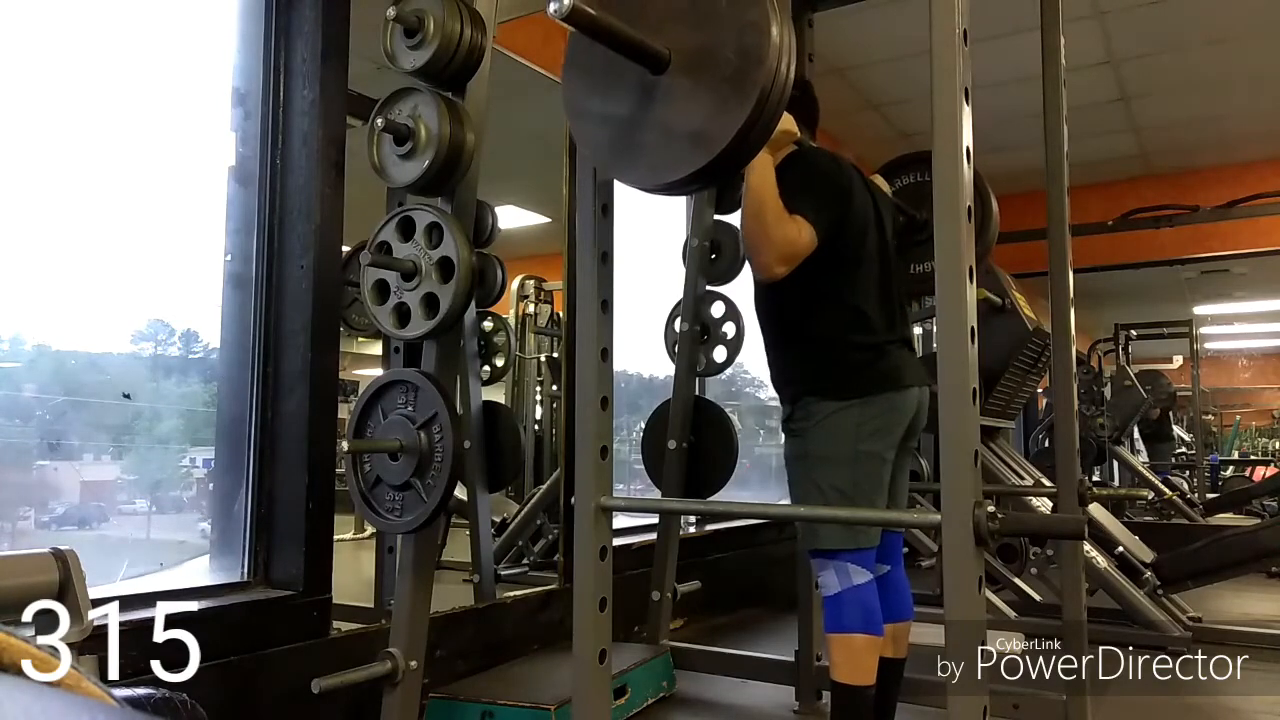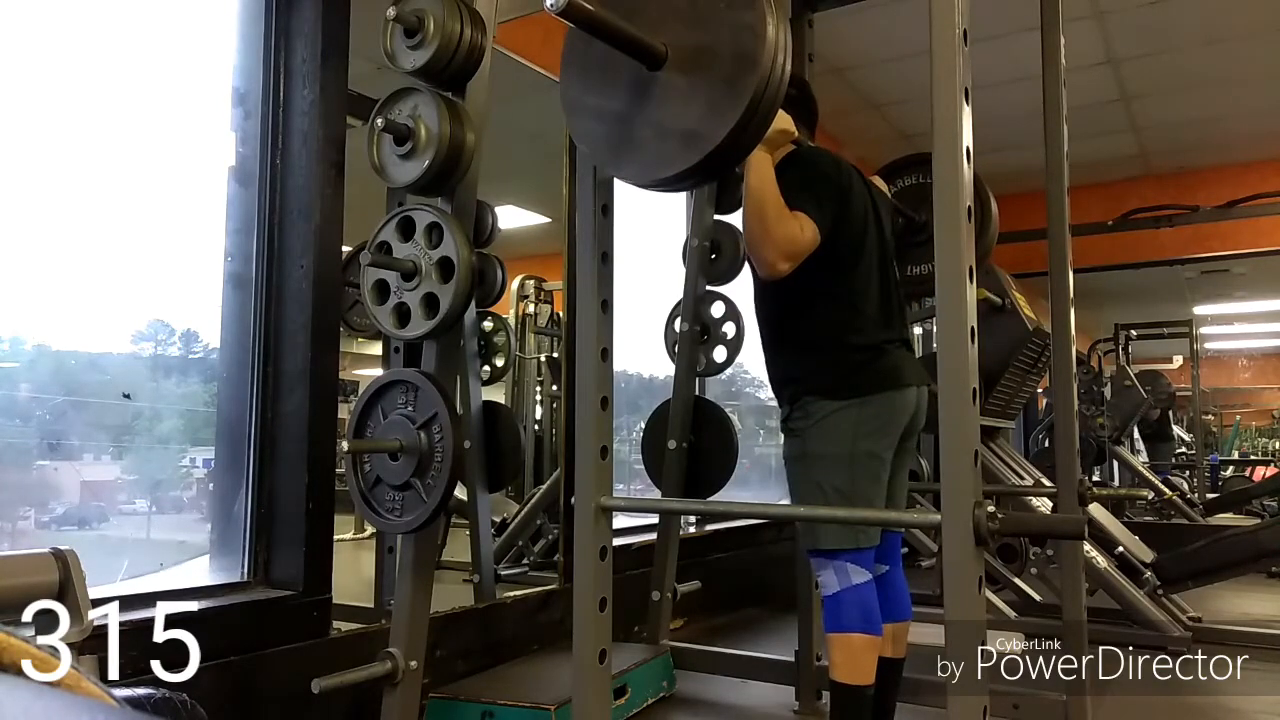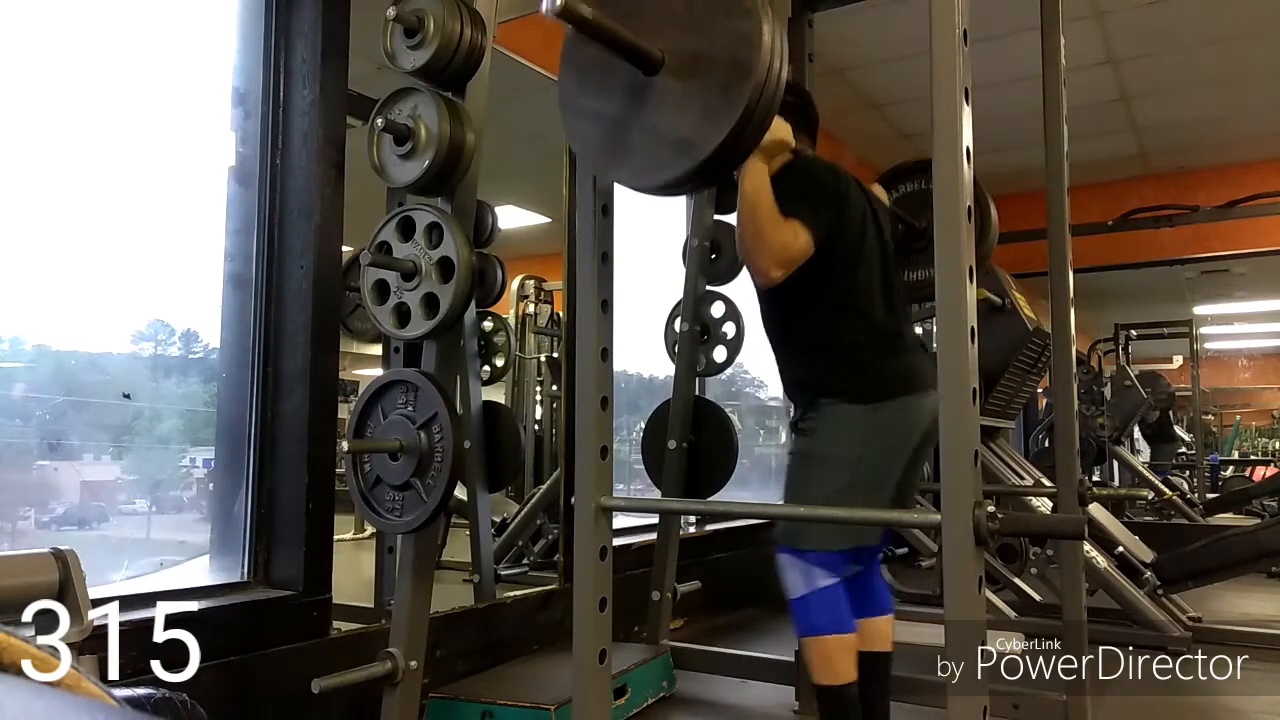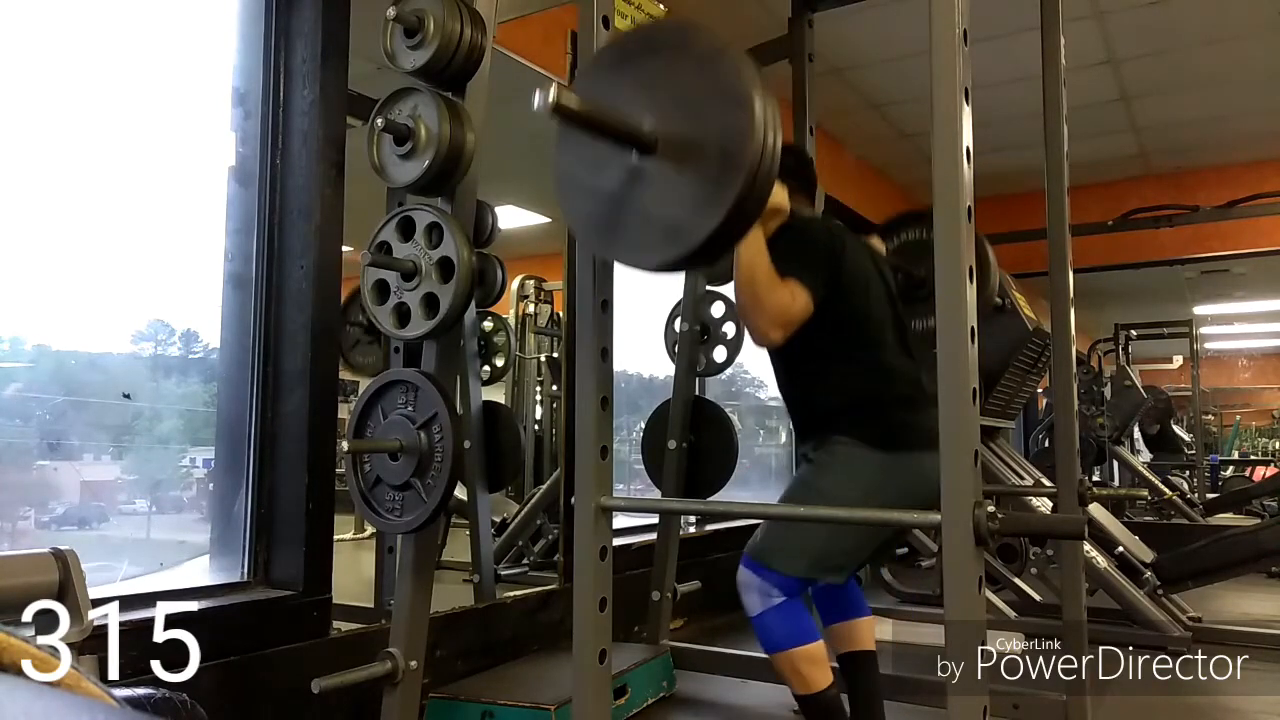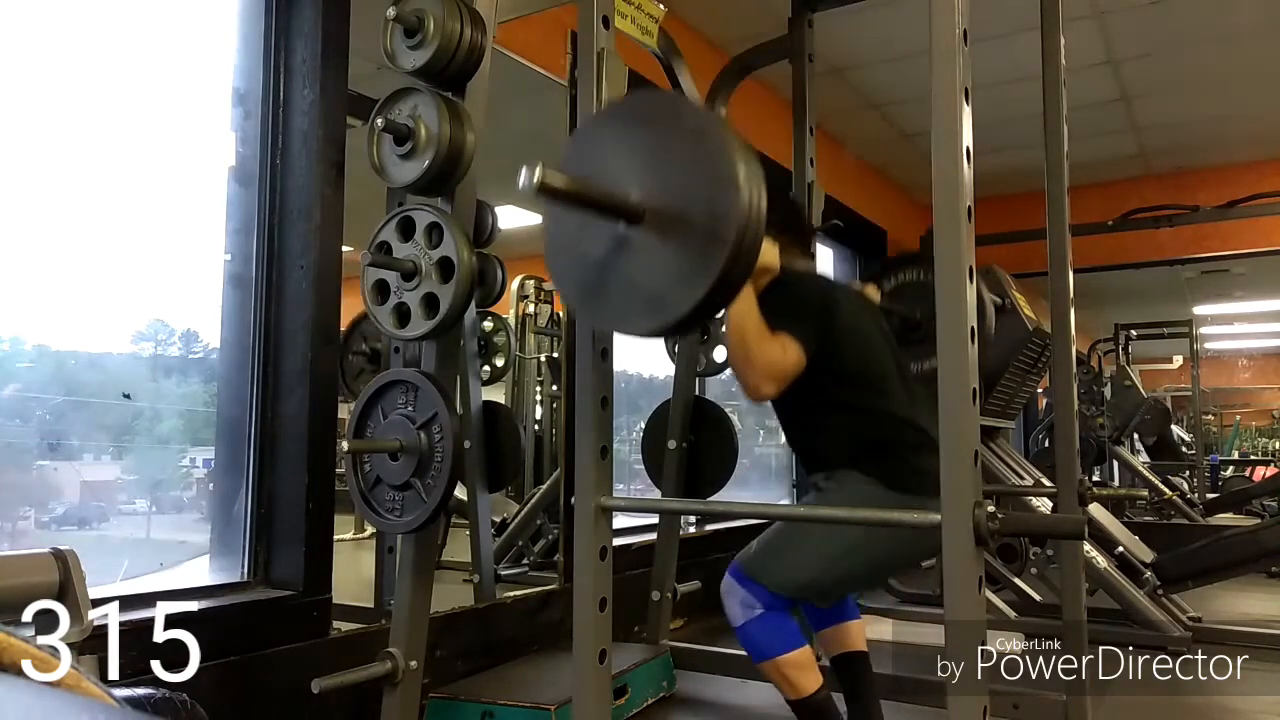
dt=0.3s
person 1, frame 1
left shoulder: (805, 171)
right shoulder: (849, 178)
left elbow: (772, 257)
left wrist: (758, 153)
left hip: (845, 393)
right hip: (892, 385)
left knee: (843, 564)
right knee: (879, 559)
person 1, frame 2
left shoulder: (805, 169)
right shoulder: (851, 180)
left elbow: (775, 253)
left wrist: (755, 149)
left hip: (845, 393)
right hip: (892, 384)
left knee: (842, 566)
right knee: (878, 562)
person 1, frame 3
left shoulder: (801, 177)
right shoulder: (847, 187)
left elbow: (770, 260)
left wrist: (752, 157)
left hip: (857, 396)
right hip: (903, 389)
left knee: (809, 564)
right knee: (856, 563)
person 1, frame 4
left shoulder: (799, 237)
right shoulder: (842, 242)
left elbow: (770, 321)
left wrist: (747, 220)
left hip: (876, 445)
right hip: (914, 442)
left knee: (767, 579)
right knee: (825, 568)
person 1, frame 5
left shoulder: (791, 292)
right shoulder: (838, 295)
left elbow: (763, 377)
left hip: (886, 486)
right hip: (923, 483)
left knee: (750, 590)
right knee: (813, 577)
